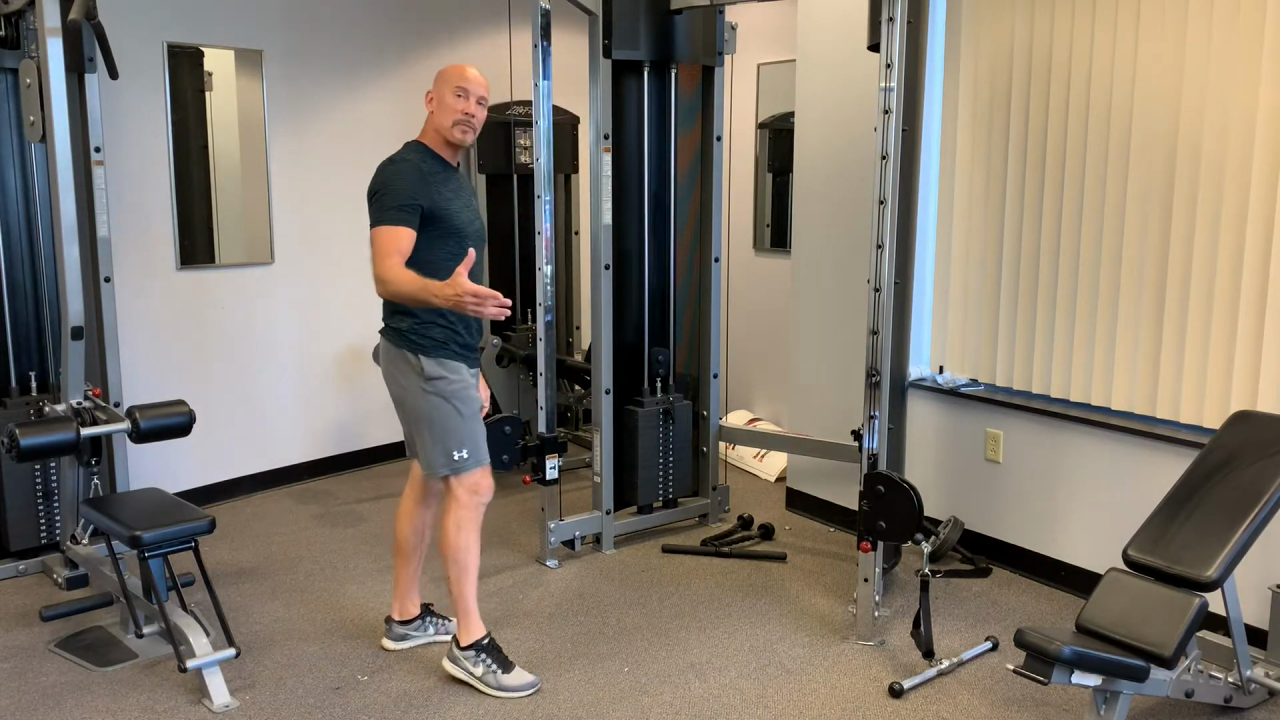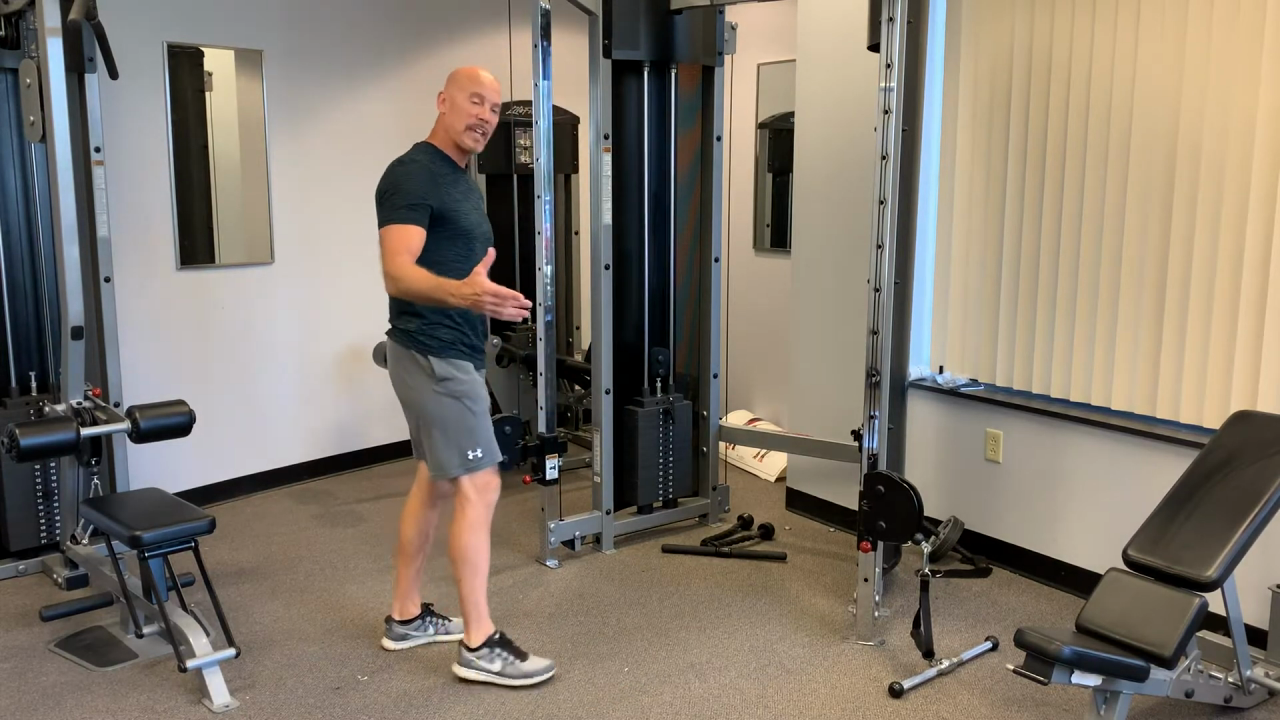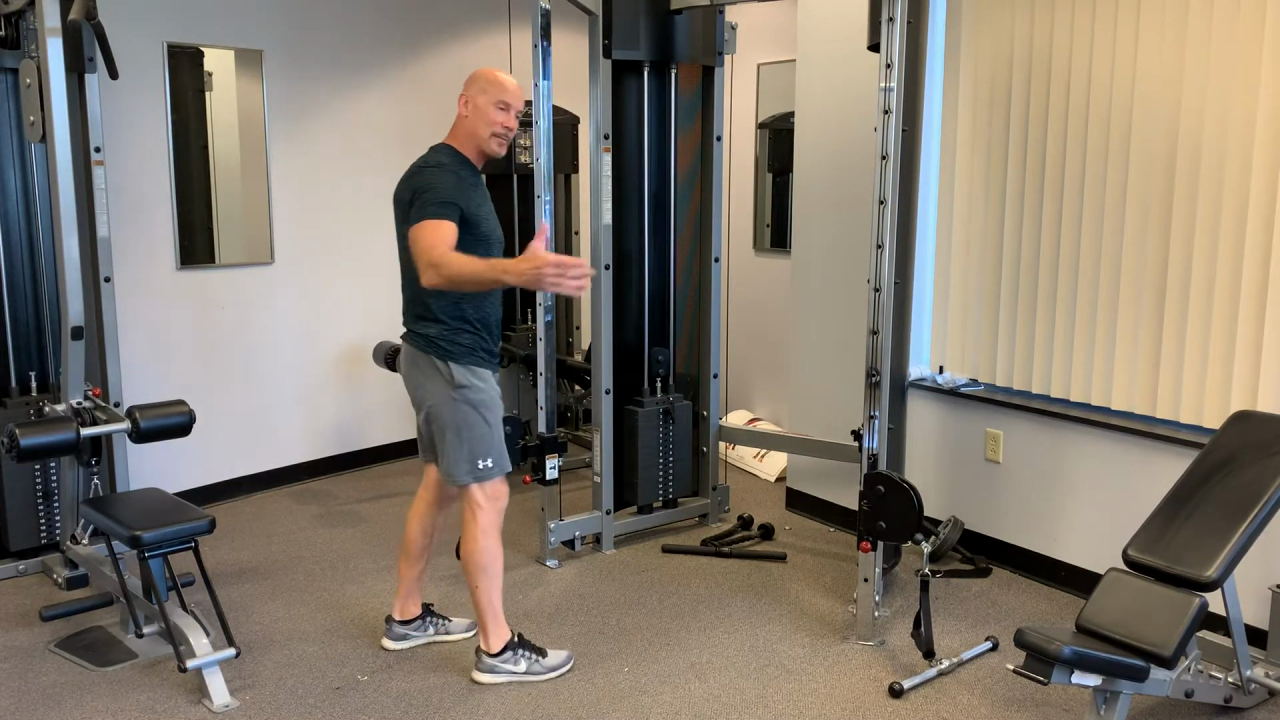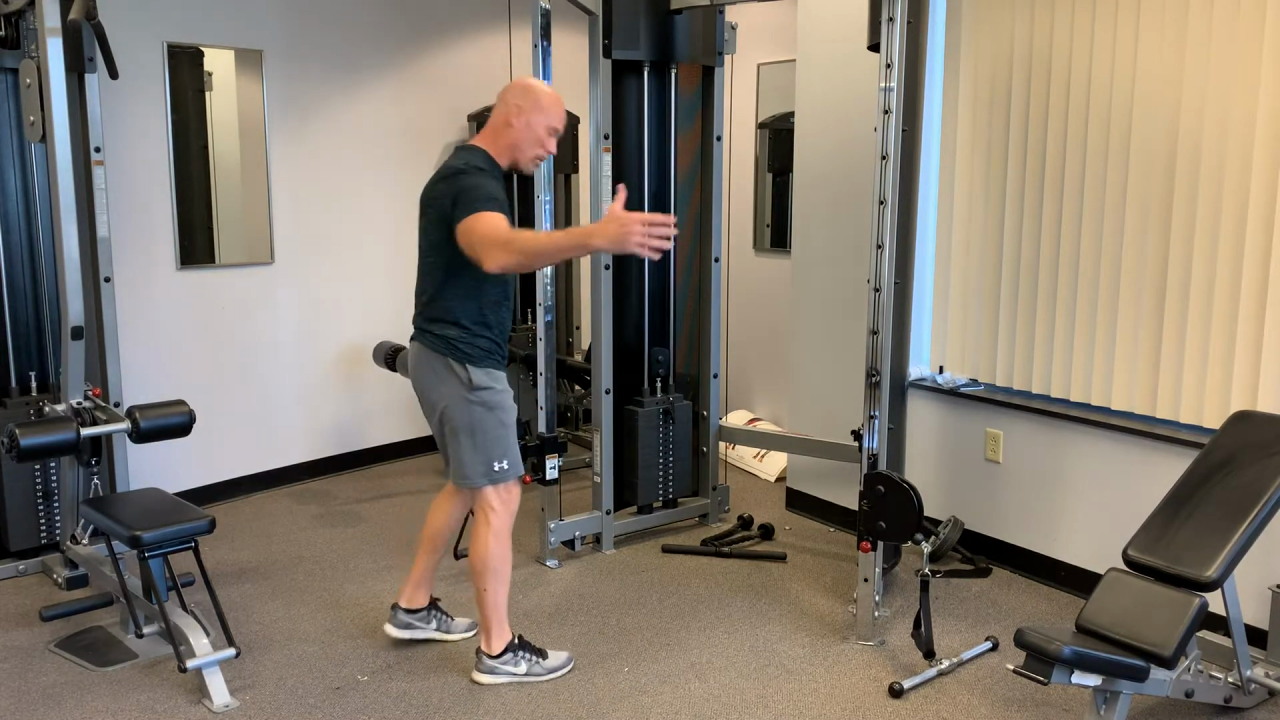
dt=0.2s
person 1, frame 1
left shoulder: (456, 180)
right shoulder: (403, 174)
right elbow: (388, 275)
left wrist: (473, 365)
right wrist: (446, 295)
left hip: (449, 356)
right hip: (425, 357)
left knee: (429, 482)
right knee: (472, 487)
left ankle: (406, 616)
right ankle: (470, 642)
person 1, frame 2
left shoulder: (463, 183)
right shoulder: (412, 174)
right elbow: (398, 273)
right wrist: (462, 294)
left hip: (452, 355)
right hip: (433, 357)
left knee: (434, 484)
right knee: (479, 488)
left ankle: (406, 615)
right ankle: (480, 643)
person 1, frame 3
left shoulder: (467, 179)
right shoulder: (434, 177)
right elbow: (434, 267)
right wrist: (518, 271)
left hip: (455, 357)
right hip: (451, 361)
left knee: (441, 486)
right knee: (487, 496)
left ankle: (407, 615)
right ankle: (498, 647)
person 1, frame 4
left shoulder: (472, 173)
right shoulder: (470, 178)
right elbow: (496, 253)
right wrist: (596, 236)
left hip: (452, 355)
right hip: (462, 362)
left knee: (466, 485)
right knee: (498, 499)
left ankle: (413, 606)
right ankle: (498, 649)
